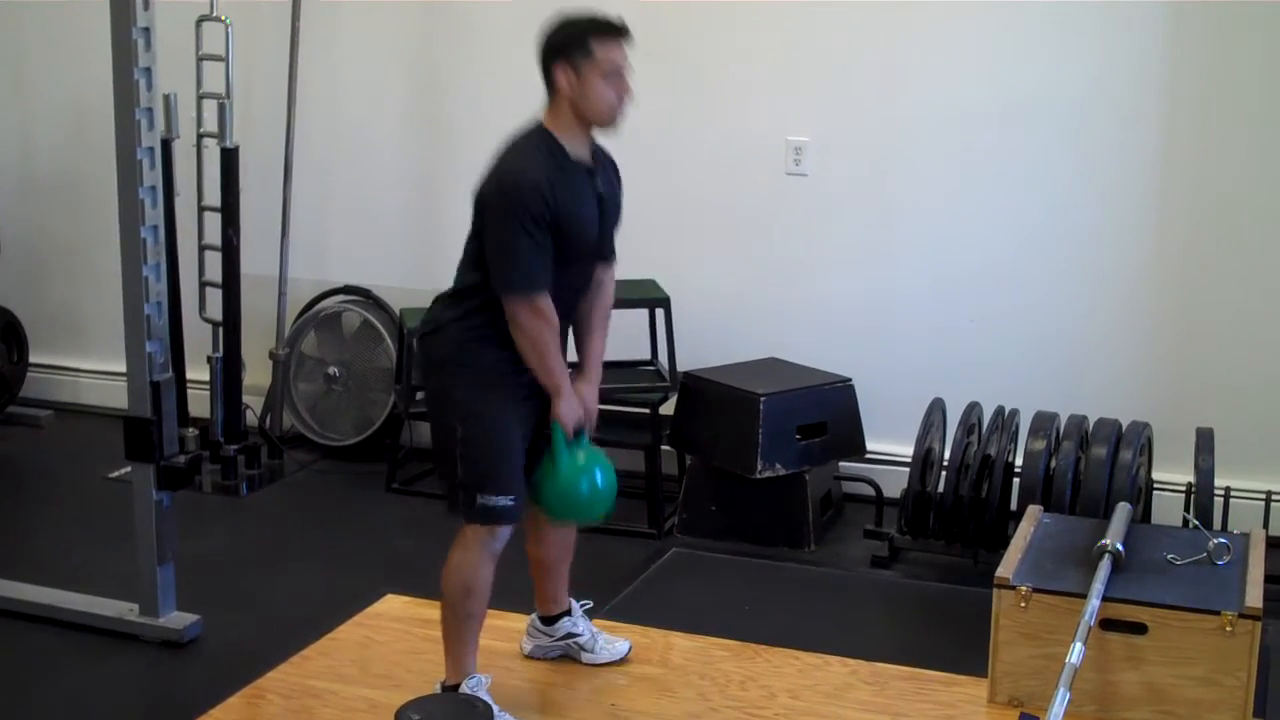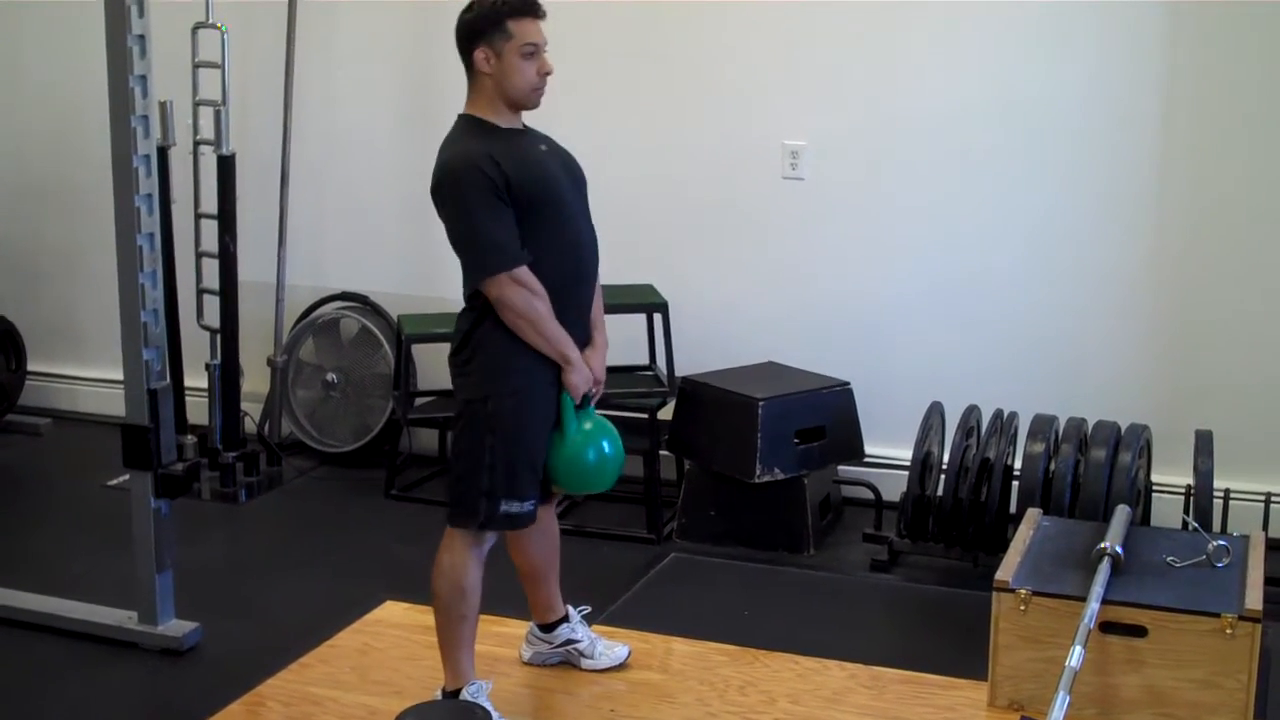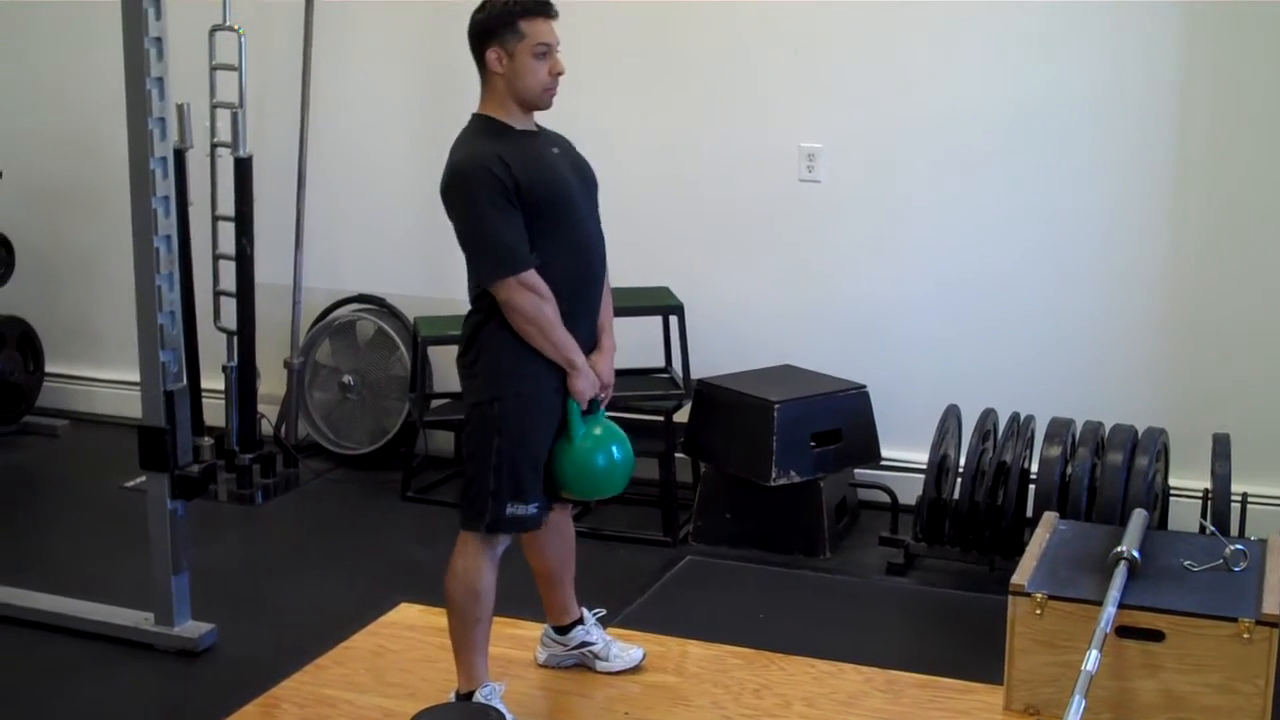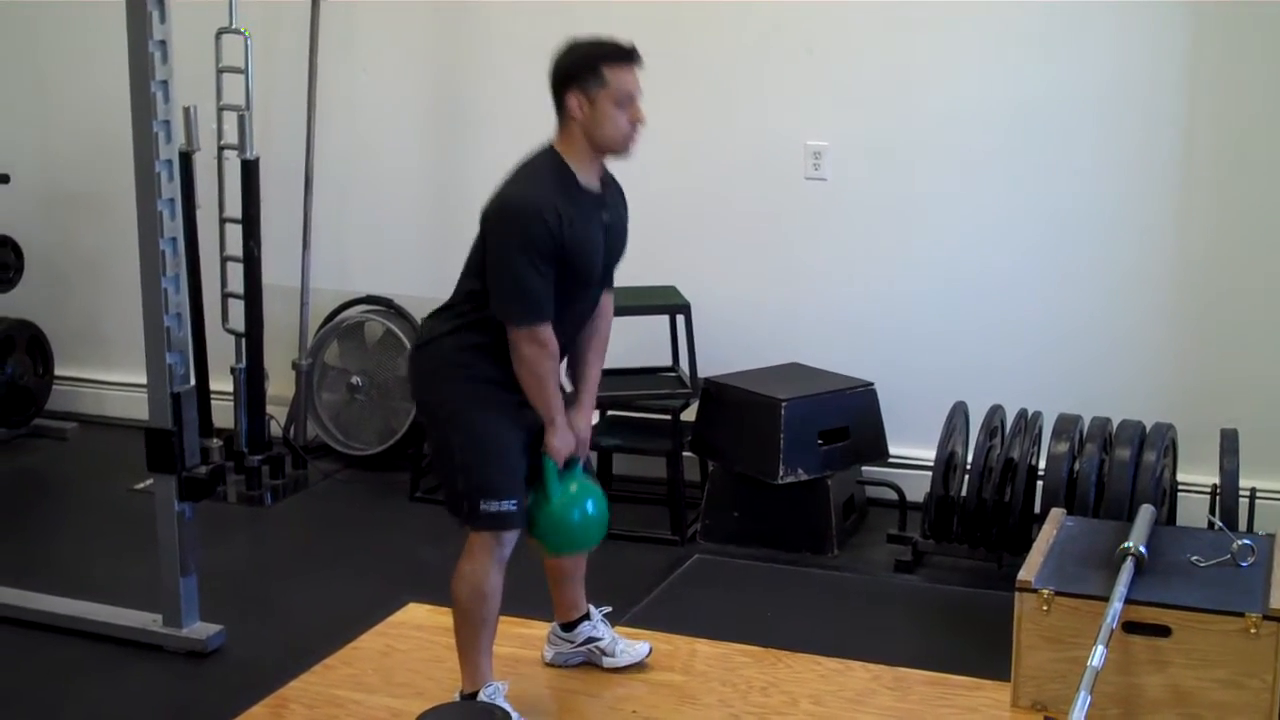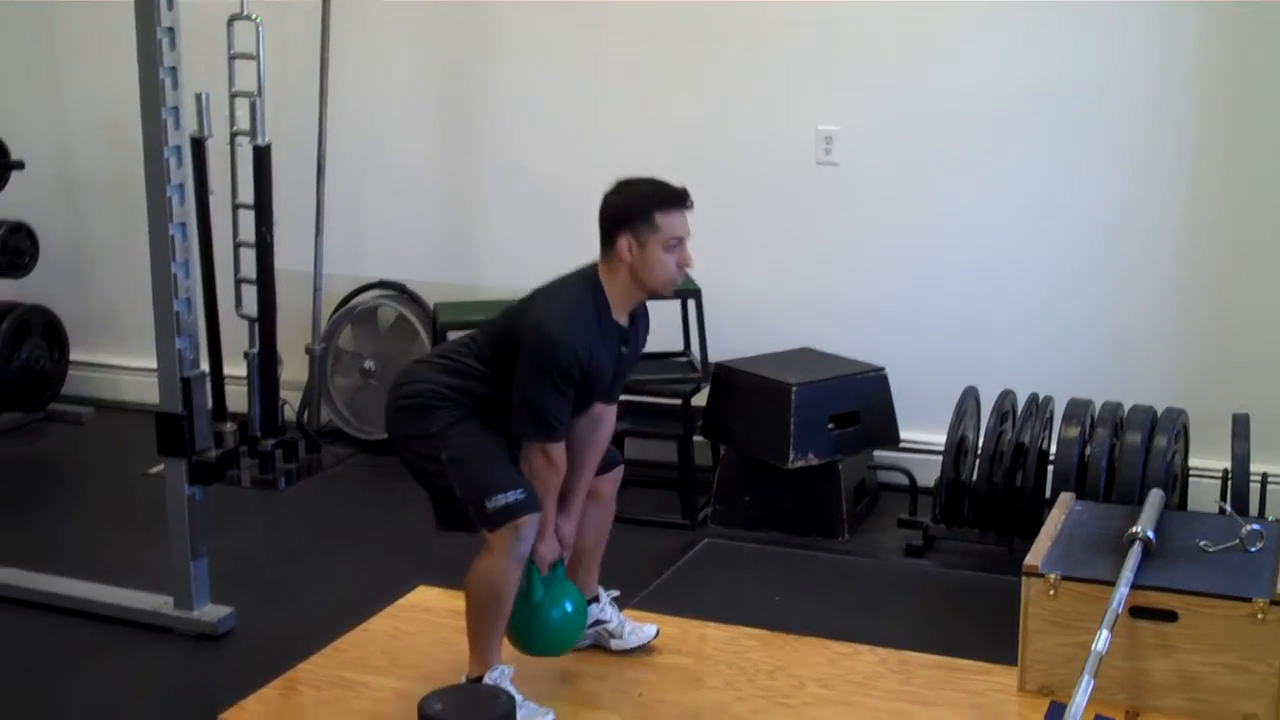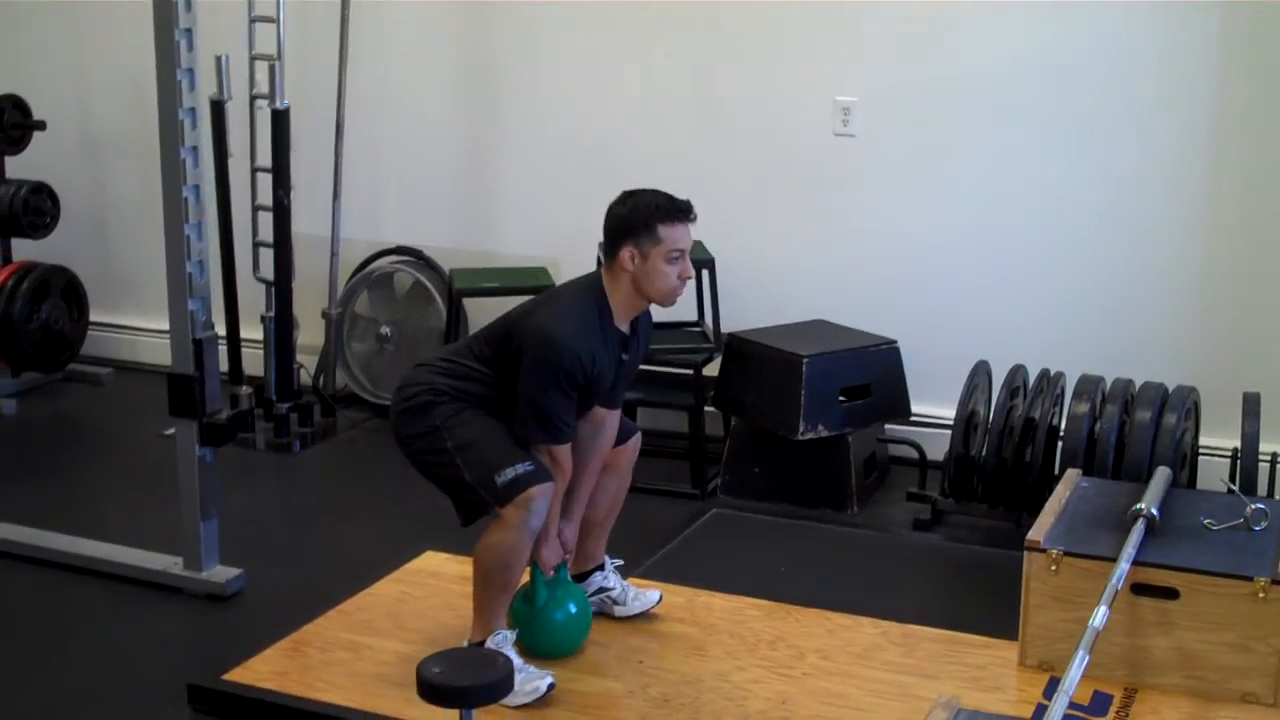
dt=0.4s
person 1, frame 1
left shoulder: (601, 169)
right shoulder: (524, 178)
left elbow: (599, 277)
right elbow: (529, 306)
left wrist: (589, 379)
right wrist: (560, 393)
left hip: (530, 351)
right hip: (470, 355)
right knee: (493, 520)
left ankle: (553, 622)
person 1, frame 2
left shoulder: (535, 144)
right shoulder: (468, 162)
left elbow: (577, 251)
right elbow: (507, 283)
left wrist: (594, 344)
right wrist: (570, 359)
left hip: (558, 361)
right hip: (508, 367)
left knee: (538, 502)
right knee: (476, 525)
left ankle: (552, 629)
person 1, frame 3
left shoulder: (552, 145)
right shoulder: (479, 163)
left elbow: (588, 255)
right elbow: (515, 286)
left wrist: (602, 349)
right wrist: (575, 365)
left hip: (568, 364)
right hip: (516, 372)
left knee: (552, 503)
right knee: (490, 528)
left ankle: (567, 630)
person 1, frame 4
left shoulder: (608, 197)
right shoulder: (529, 206)
left elbow: (598, 303)
right elbow: (529, 336)
left wrist: (583, 405)
right wrist: (554, 424)
left hip: (535, 379)
right hip: (467, 371)
right knee: (498, 527)
left ankle: (574, 629)
person 1, frame 5
left shoulder: (631, 318)
right shoulder: (559, 328)
left elbow: (597, 413)
right elbow: (544, 450)
left wrist: (568, 515)
right wrist: (546, 531)
left hip: (501, 408)
right hip: (434, 408)
left knee: (604, 474)
right knee: (517, 524)
left ankle: (586, 610)
person 1, frame 6
left shoulder: (633, 322)
right shoulder: (560, 334)
left elbow: (599, 419)
right elbow: (553, 452)
left wrist: (571, 521)
right wrist: (547, 537)
left hip: (506, 404)
right hip: (436, 408)
left knee: (622, 443)
right knee: (528, 497)
left ankle: (589, 576)
right ankle: (483, 648)
